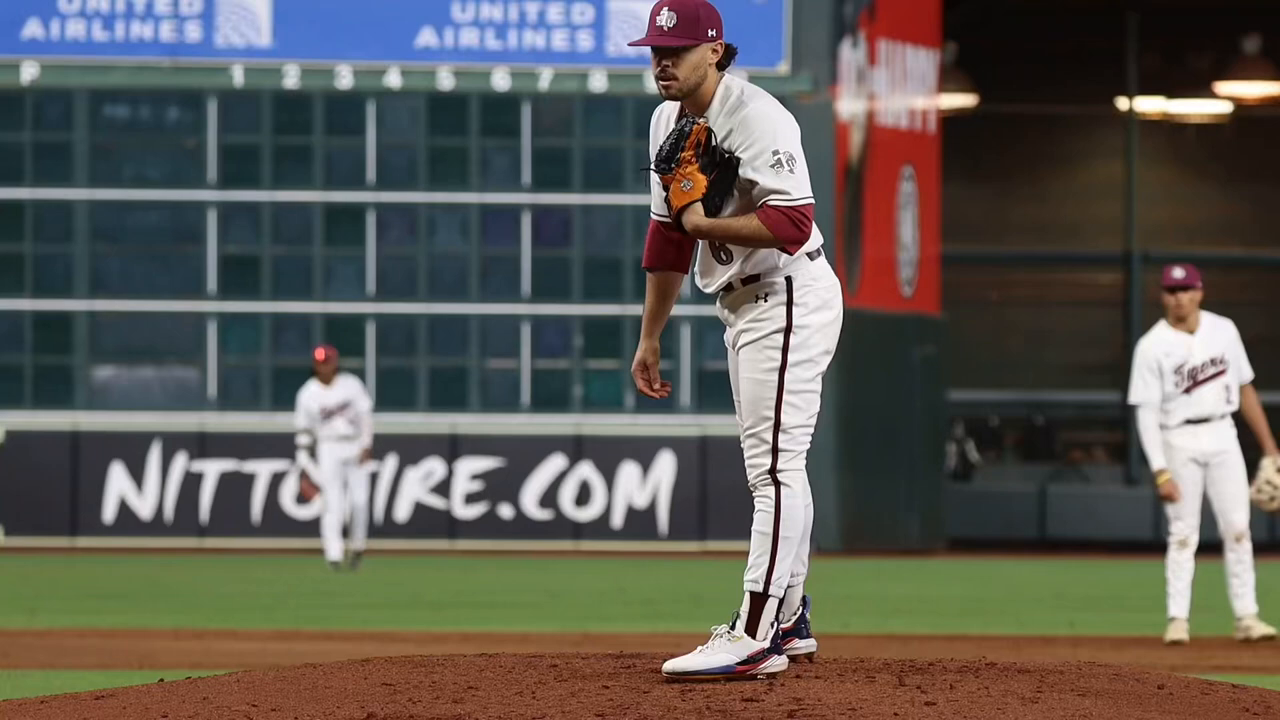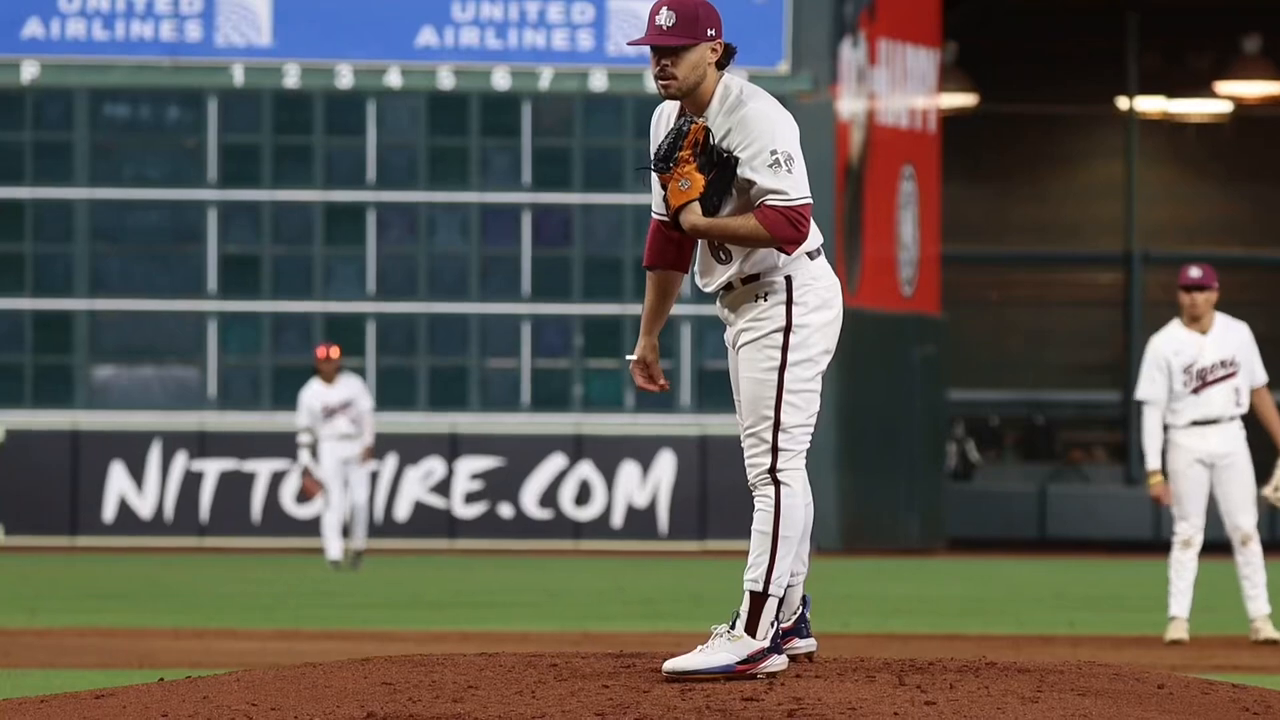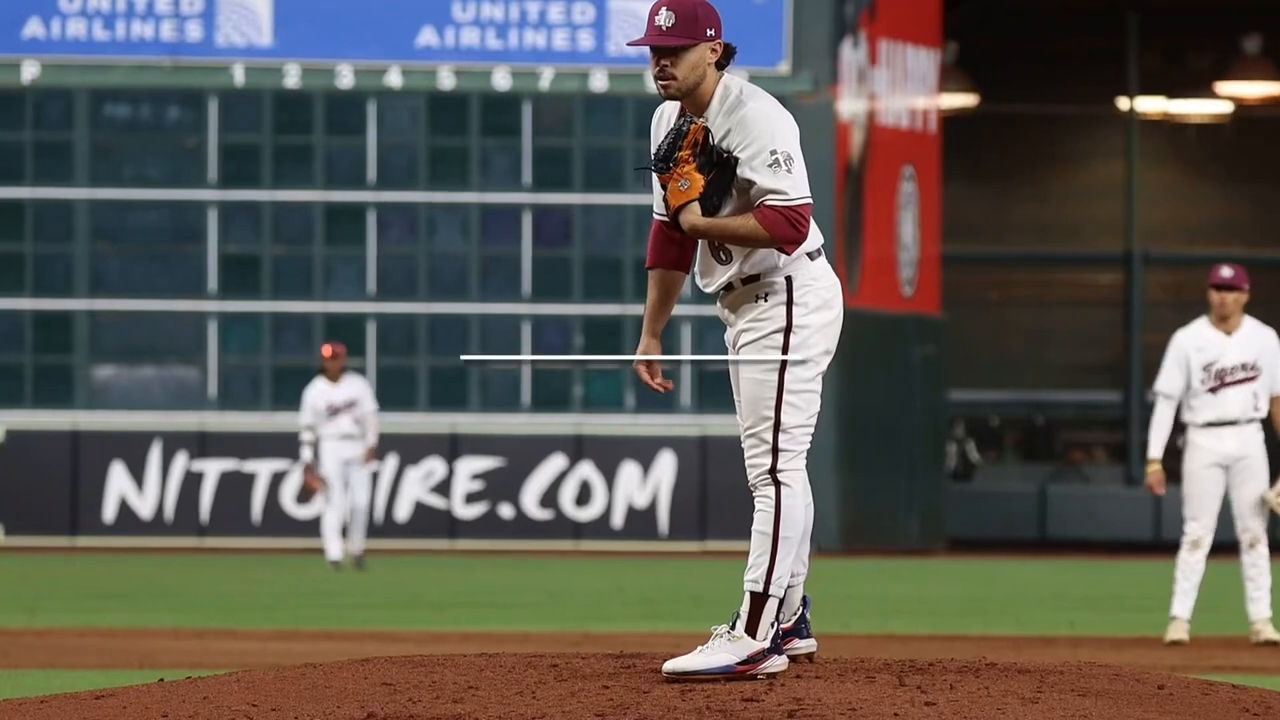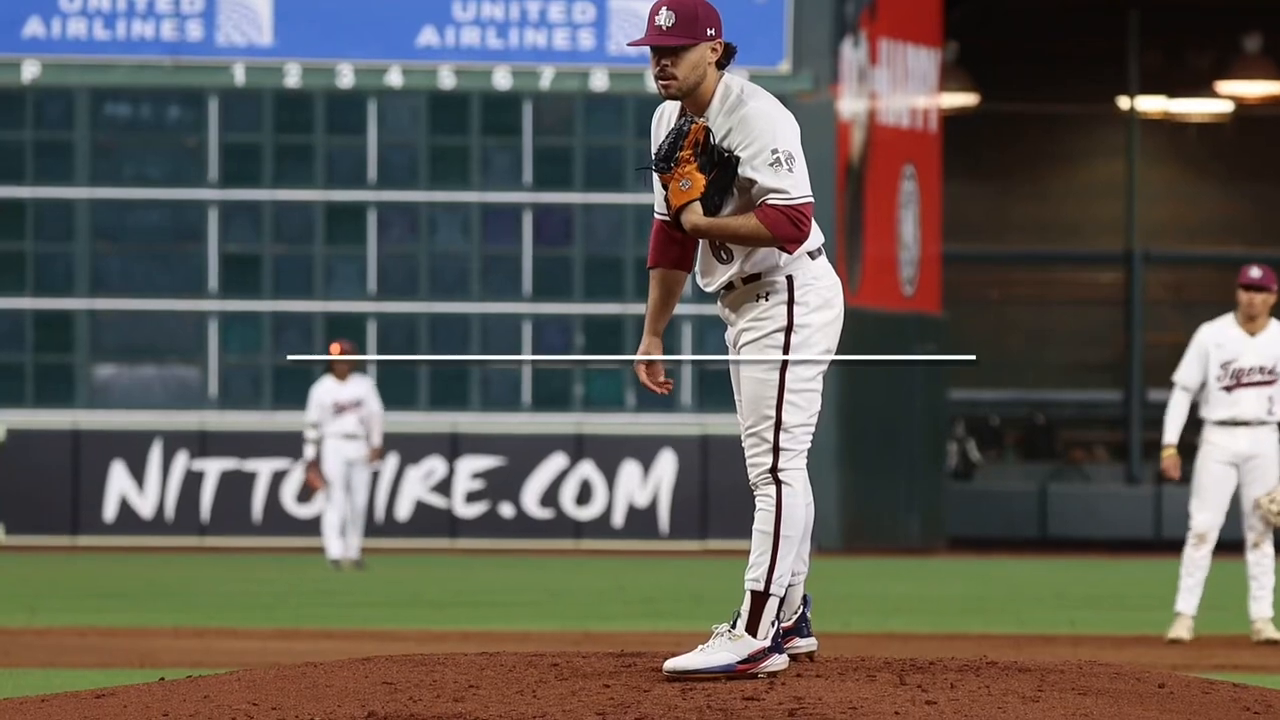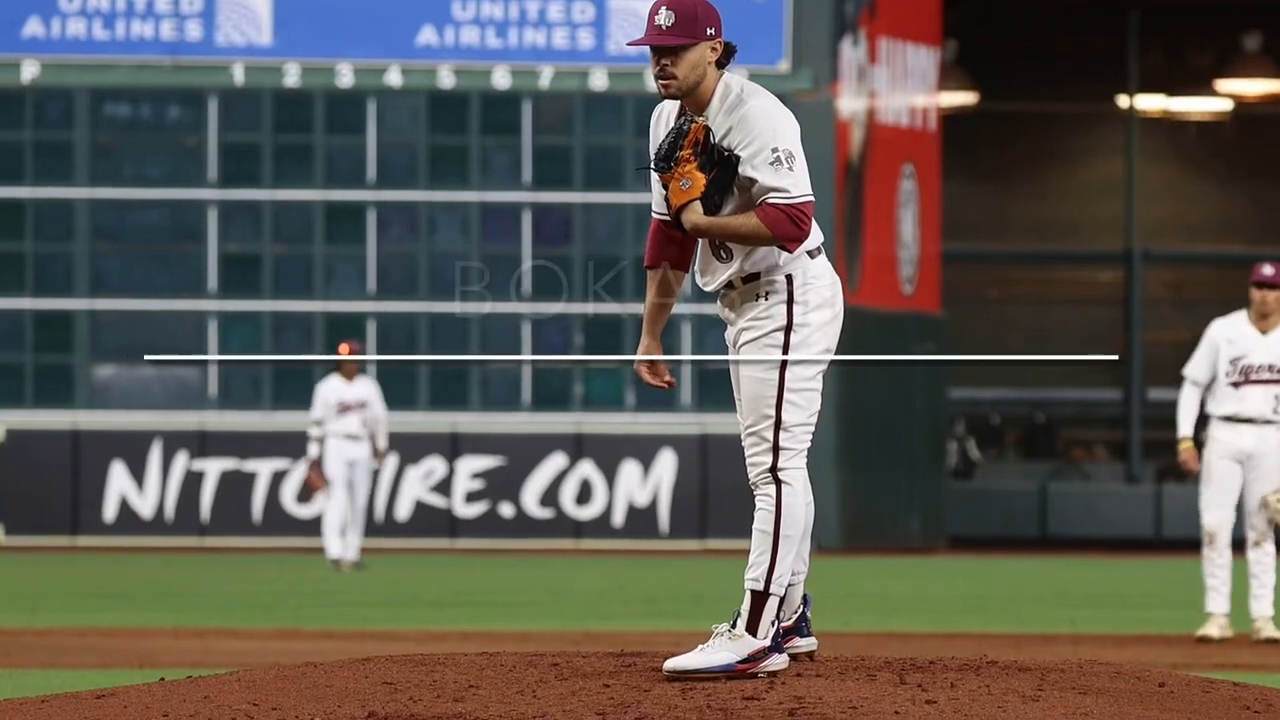
dt=0.2s
person 1, frame 1
left shoulder: (756, 117)
right shoulder: (667, 120)
left elbow: (793, 224)
right elbow: (667, 233)
left wrist: (703, 224)
right wrist: (649, 338)
left hip: (788, 299)
right hip: (742, 304)
left knee: (773, 467)
right knee: (771, 464)
left ankle: (756, 637)
right ankle: (788, 619)
person 1, frame 2
left shoulder: (756, 116)
right shoulder: (668, 119)
left elbow: (790, 224)
right elbow: (667, 231)
left wrist: (701, 223)
right wrist: (649, 335)
left hip: (788, 299)
right hip: (743, 303)
left knee: (774, 466)
right knee: (775, 464)
left ankle: (756, 637)
right ankle: (788, 619)
person 1, frame 3
left shoulder: (754, 116)
right shoulder: (667, 120)
left elbow: (789, 224)
right elbow: (669, 233)
left wrist: (701, 223)
right wrist: (651, 334)
left hip: (788, 299)
right hip: (742, 303)
left knee: (773, 466)
right knee: (773, 465)
left ankle: (757, 637)
right ankle: (788, 620)
person 1, frame 4
left shoulder: (756, 116)
right shoulder: (668, 120)
left elbow: (791, 223)
right elbow: (670, 232)
left wrist: (702, 222)
right wrist: (652, 335)
left hip: (789, 298)
right hip: (743, 304)
left knee: (776, 465)
right knee: (773, 464)
left ankle: (756, 637)
right ankle: (788, 619)
person 1, frame 5
left shoulder: (756, 114)
right shoulder: (666, 119)
left elbow: (791, 220)
right elbow: (667, 229)
left wrist: (701, 222)
right wrist: (651, 333)
left hip: (788, 297)
right hip: (741, 302)
left knee: (774, 464)
right knee: (773, 463)
left ankle: (756, 635)
right ankle: (788, 617)
person 2, frame 1
left shoulder: (1224, 330)
right shoulder: (1151, 346)
left elbow: (1245, 388)
right elbow: (1146, 414)
right wrist: (1160, 471)
left hip: (1222, 436)
right hip: (1179, 442)
left knee: (1237, 526)
right knee: (1182, 533)
left ankle: (1247, 617)
right ankle: (1178, 620)
person 2, frame 2
left shoulder: (1238, 333)
right shoulder: (1162, 343)
right elbow: (1152, 409)
right wrist: (1154, 471)
left hip: (1231, 437)
right hip: (1186, 442)
left knee: (1245, 529)
right knee: (1186, 532)
right ankle: (1178, 619)
person 2, frame 3
right shoulder: (1187, 339)
right elbow: (1166, 400)
right wrist: (1154, 459)
left hip: (1249, 441)
right hip: (1204, 443)
right knee: (1196, 532)
right ankle: (1179, 619)
person 2, frame 4
right shoulder: (1210, 335)
right elbow: (1183, 391)
right wrist: (1169, 445)
right hip: (1218, 441)
right knee: (1202, 526)
right ankle: (1184, 616)
person 2, frame 5
right shoulder: (1222, 330)
right elbow: (1192, 385)
right wrist: (1185, 439)
right hip: (1223, 436)
right knee: (1215, 524)
right ankle: (1217, 614)
person 3, frame 1
left shoulder: (863, 44)
right shoulder: (846, 47)
left elbow: (865, 88)
right elbow: (844, 91)
left hip: (859, 122)
right hip: (849, 122)
left knee: (857, 191)
right knee: (848, 195)
left ankle: (854, 275)
right ankle: (849, 274)
person 3, frame 2
left shoulder: (863, 44)
right shoulder: (846, 46)
left elbow: (865, 87)
right elbow: (844, 90)
left hip: (859, 120)
right hip: (849, 121)
left knee: (857, 197)
right knee: (848, 198)
left ankle: (854, 275)
right ankle: (849, 274)
person 3, frame 3
left shoulder: (864, 45)
right shoulder: (847, 47)
left elbow: (866, 87)
right elbow: (844, 90)
left hip: (860, 121)
right hip: (849, 121)
left knee: (857, 192)
right knee: (848, 195)
left ankle: (854, 275)
right ankle: (849, 274)
person 3, frame 4
left shoulder: (864, 44)
right shoulder: (848, 46)
left elbow: (866, 86)
right elbow: (846, 90)
right wrist: (851, 122)
left hip: (861, 120)
right hip: (850, 120)
left knee: (858, 192)
right knee: (849, 196)
left ankle: (855, 273)
right ankle: (850, 273)
person 3, frame 5
left shoulder: (864, 42)
right shoulder: (846, 44)
left elbow: (865, 84)
right elbow: (844, 88)
left hip: (859, 119)
right hip: (849, 118)
left knee: (857, 194)
right knee: (848, 195)
left ankle: (855, 272)
right ankle: (849, 272)
person 4, frame 1
left shoulder: (352, 383)
right shoulder: (306, 394)
left elbow: (365, 414)
right elbow: (302, 430)
left wrist: (366, 446)
right wrist: (303, 465)
left hip: (355, 448)
right hip: (328, 450)
left knee: (360, 500)
right knee: (332, 504)
left ankle: (357, 547)
right ankle: (334, 557)
person 4, frame 2
left shoulder: (353, 382)
right shoulder: (308, 393)
left elbow: (366, 413)
right elbow: (304, 429)
left wrist: (369, 444)
right wrist: (305, 464)
left hip: (356, 447)
right hip: (329, 449)
left knee: (360, 500)
right knee: (333, 503)
left ankle: (357, 548)
right ankle: (334, 557)
person 4, frame 3
left shoulder: (358, 382)
right shoulder: (313, 391)
left elbow: (370, 414)
right elbow: (307, 427)
left wrist: (372, 445)
right wrist: (308, 462)
left hip: (358, 448)
right hip: (331, 448)
left knee: (361, 502)
right knee: (333, 503)
left ankle: (356, 551)
right ankle: (334, 557)
person 4, frame 4
left shoulder: (364, 383)
right shoulder: (320, 388)
left elbow: (375, 415)
right elbow: (312, 425)
left wrist: (376, 445)
right wrist: (310, 460)
left hip: (361, 449)
right hip: (334, 448)
left knee: (359, 503)
right knee: (334, 502)
left ankle: (353, 554)
right ankle: (335, 556)
person 4, frame 5
left shoulder: (370, 385)
right shoulder: (326, 386)
left elbow: (380, 418)
right elbow: (316, 423)
left wrist: (381, 449)
right wrist: (314, 458)
left hip: (363, 450)
right hip: (336, 448)
left knee: (359, 504)
right knee: (336, 501)
left ankle: (352, 555)
right ankle: (335, 556)
